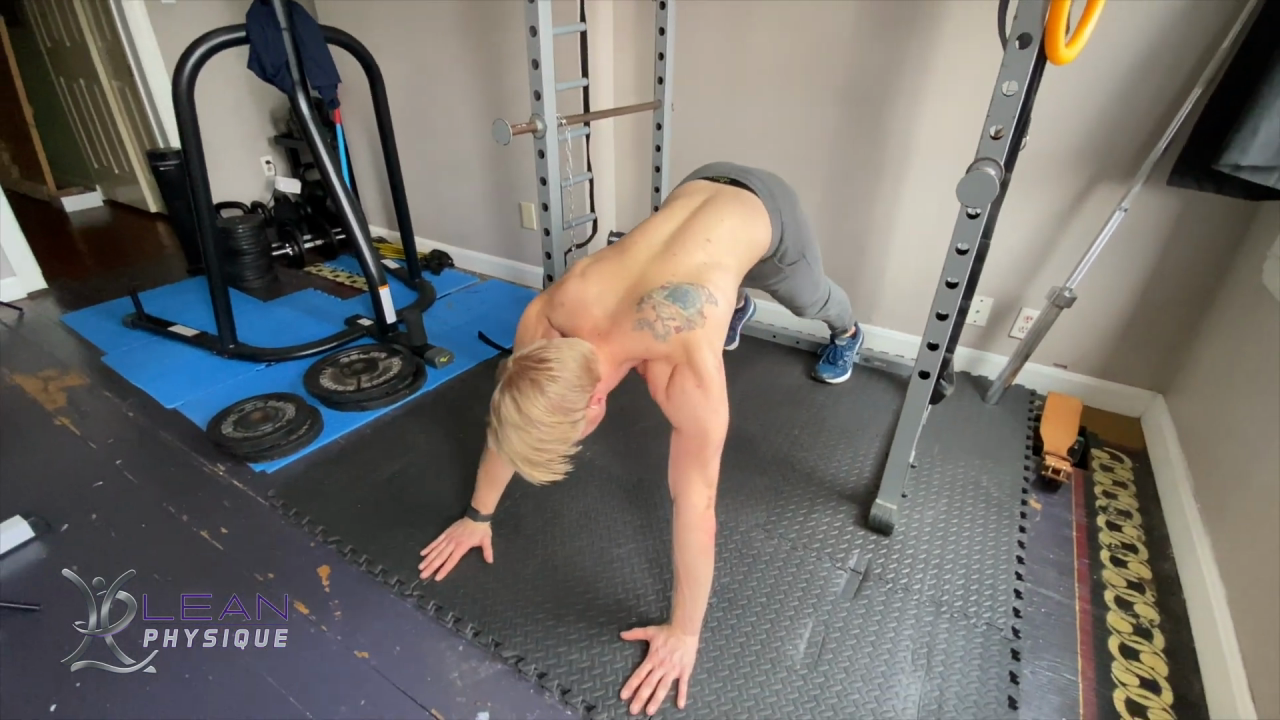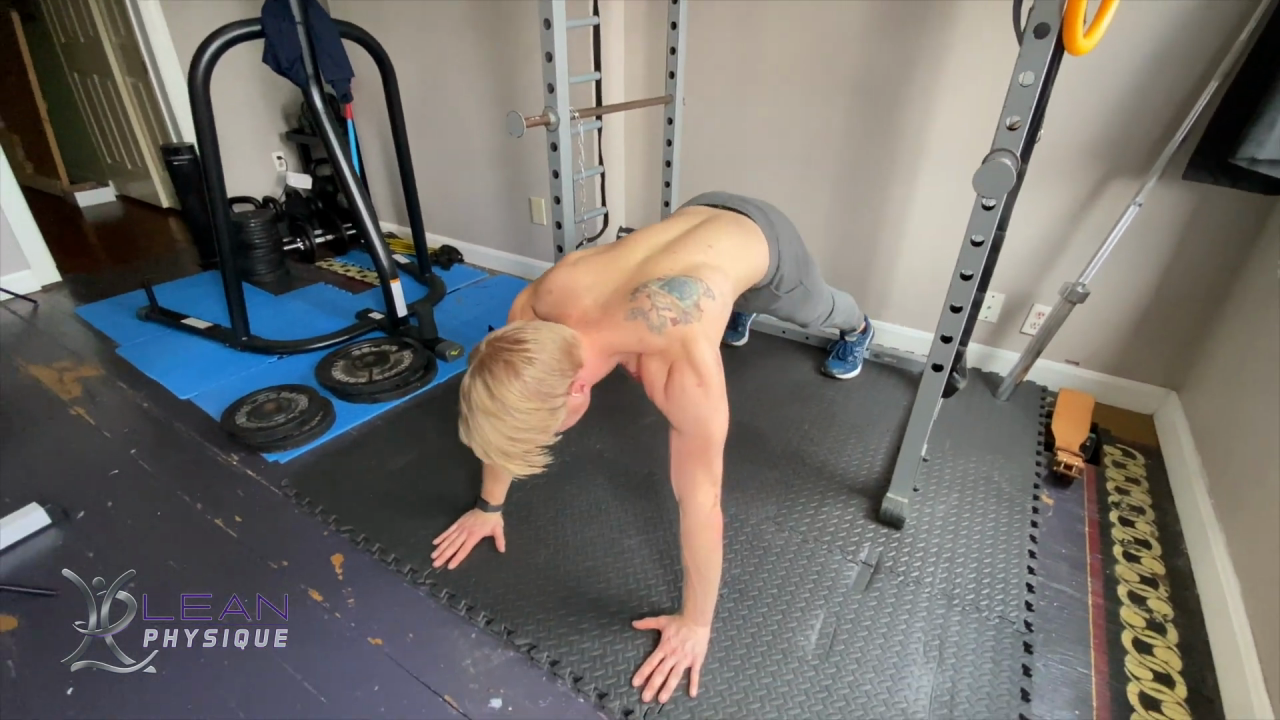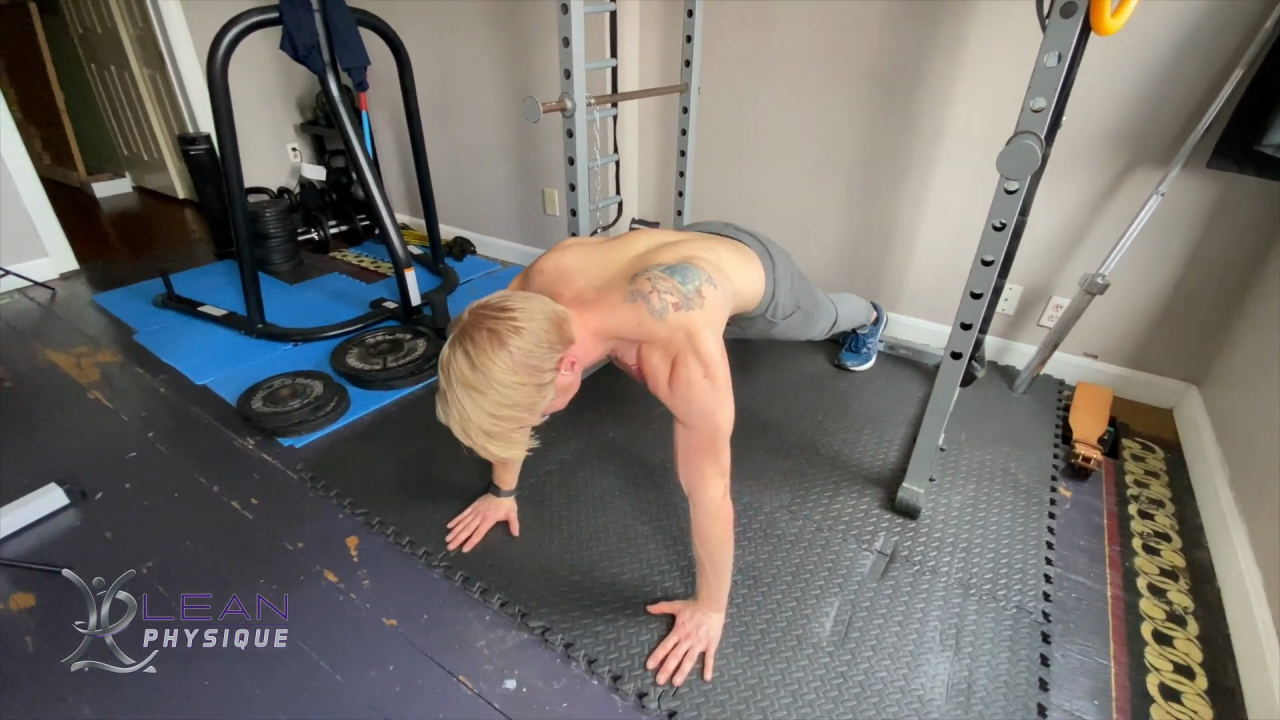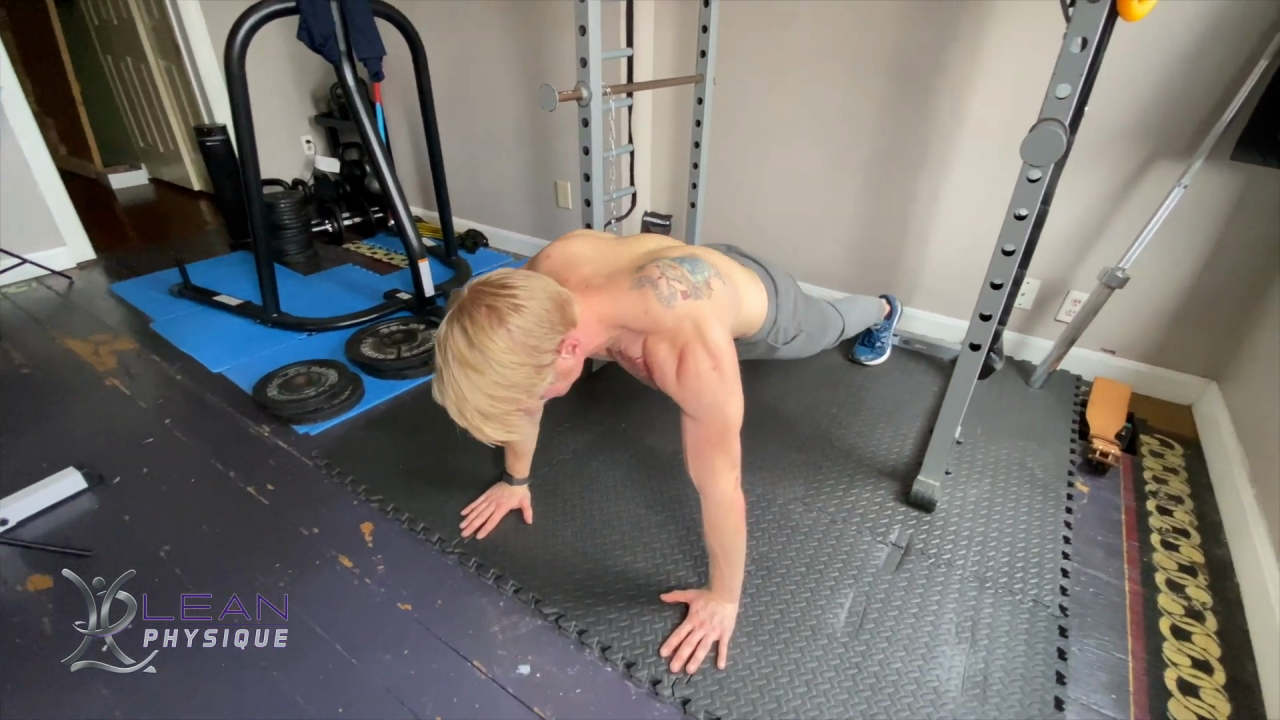
dt=0.3s
person 1, frame 1
left shoulder: (684, 368)
right shoulder: (545, 317)
left elbow: (695, 502)
right elbow: (510, 415)
left wrist: (684, 633)
right wrist: (477, 515)
left hip: (766, 213)
right hip: (701, 190)
left knee: (809, 300)
left ankle: (846, 334)
person 1, frame 2
left shoulder: (681, 364)
right shoulder: (535, 307)
left elbow: (699, 501)
right elbow: (506, 412)
left wrist: (696, 623)
right wrist: (489, 506)
left hip: (765, 242)
right hip: (701, 213)
left knee: (814, 313)
left ankle: (854, 327)
person 1, frame 3
left shoulder: (683, 352)
right shoulder: (531, 293)
left elbow: (708, 493)
right elbow: (512, 396)
left wrist: (710, 609)
right wrist: (502, 491)
left hip: (760, 277)
right hip: (702, 242)
left knee: (821, 318)
left ankle: (867, 317)
person 1, frame 4
left shoulder: (690, 345)
right shoulder: (541, 281)
left elbow: (721, 485)
right elbow: (520, 387)
left wrist: (724, 598)
right wrist: (515, 479)
left hip: (761, 314)
left knee: (827, 325)
left ankle: (881, 311)
